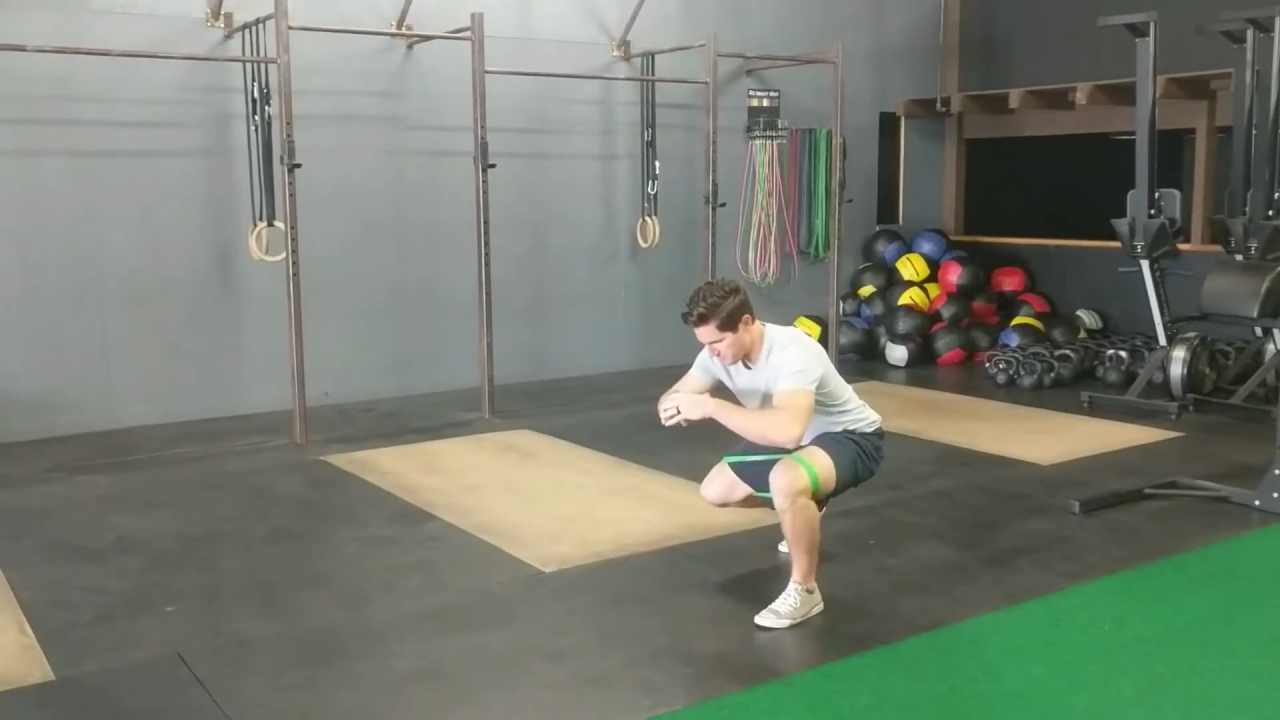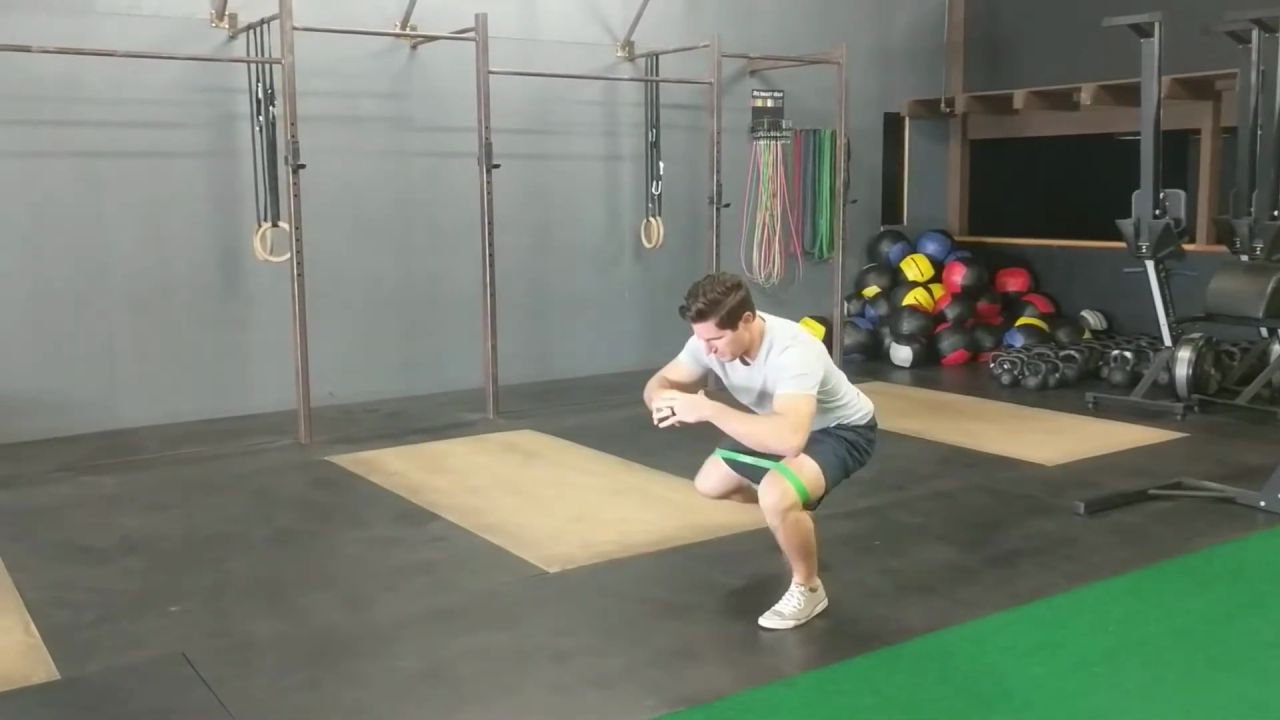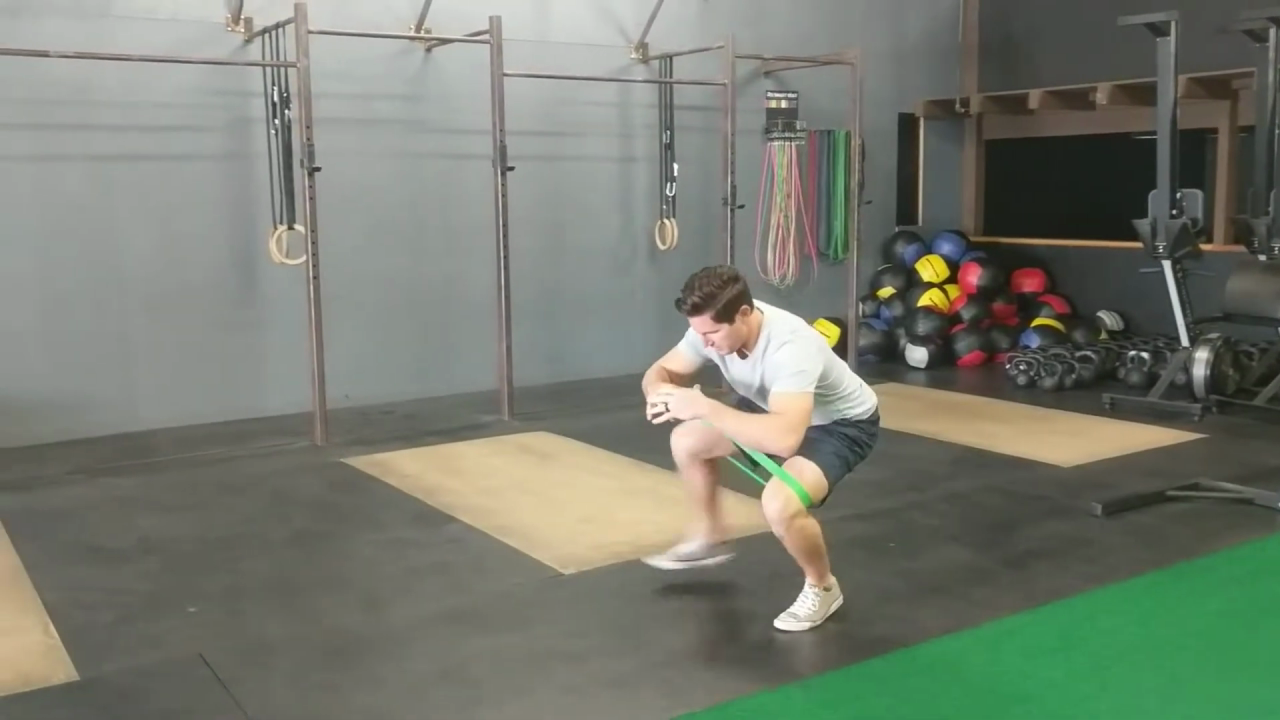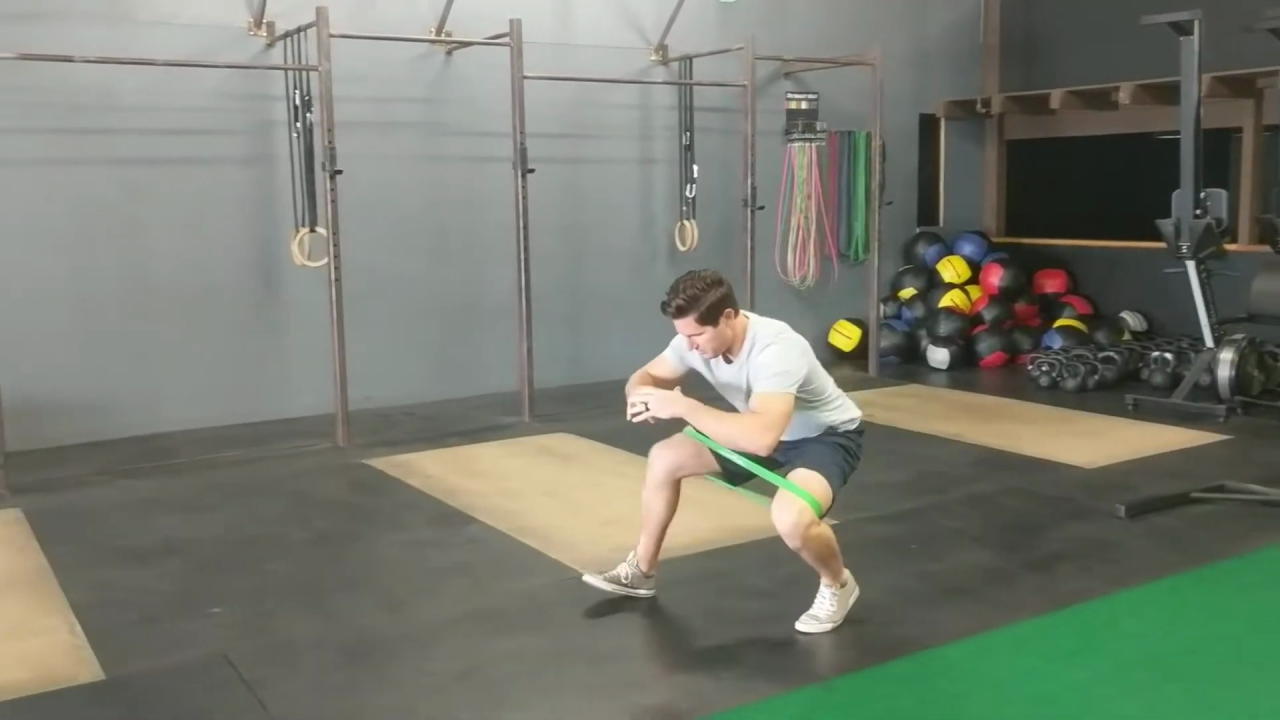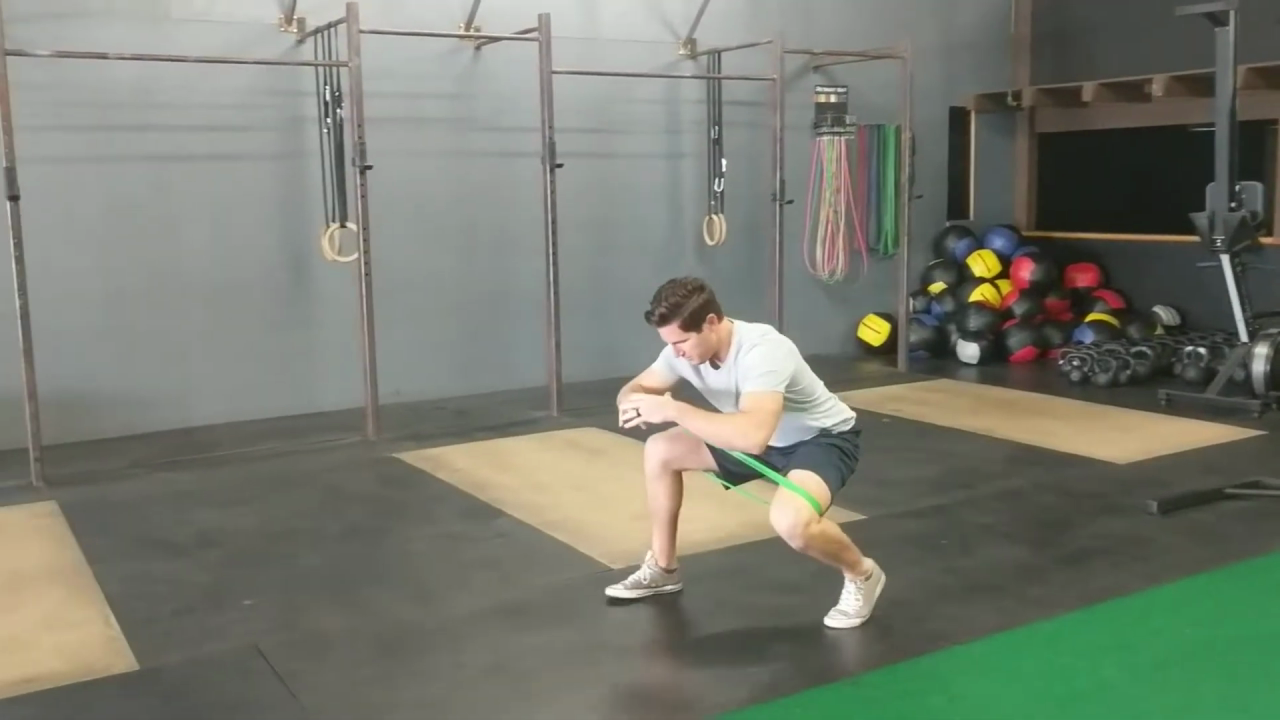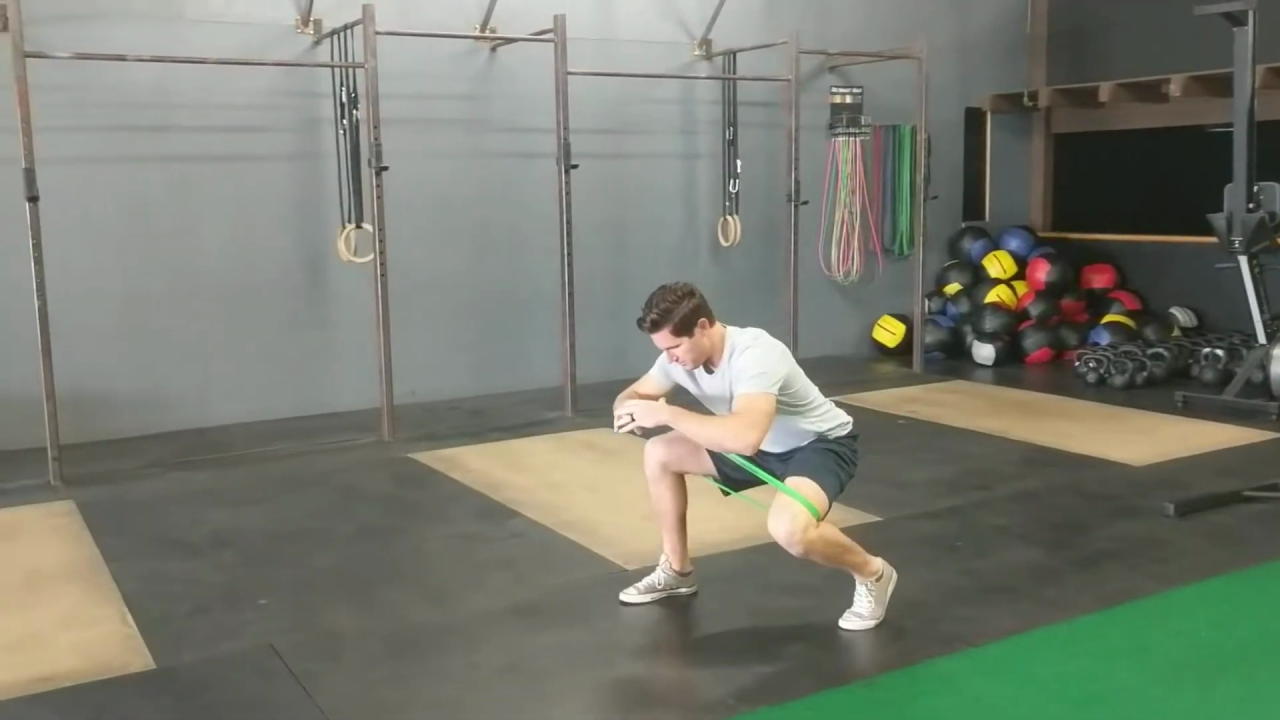
dt=0.3s
person 1, frame 1
left shoulder: (792, 354)
right shoulder: (721, 351)
left elbow: (788, 432)
right elbow: (674, 396)
left wrist: (712, 406)
right wrist: (674, 407)
left hip: (852, 439)
right hip: (794, 440)
left knee: (786, 480)
right knee: (716, 491)
left ankle: (804, 590)
right ankle: (806, 513)
person 1, frame 2
left shoulder: (792, 352)
right shoulder: (713, 336)
left elbow: (789, 439)
right elbow: (660, 382)
left wrist: (708, 410)
right wrist: (663, 398)
left hip: (843, 429)
right hip: (780, 420)
left knee: (776, 496)
right knee: (711, 483)
left ankle: (808, 589)
right ankle: (797, 509)
person 1, frame 3
left shoulder: (791, 347)
right shoulder: (714, 328)
left elbow: (784, 440)
right elbow: (661, 371)
left wrist: (703, 408)
right wrist: (661, 391)
left hip: (843, 423)
right hip: (779, 410)
left knee: (779, 505)
right knee: (686, 441)
left ankle: (821, 588)
right ankle: (708, 537)
person 1, frame 4
left shoulder: (776, 350)
right shoulder: (699, 335)
left elbow: (761, 439)
right elbow: (647, 375)
left wrist: (682, 406)
right wrist: (641, 395)
left hip: (828, 436)
right hip: (766, 430)
left knee: (791, 518)
right knee: (665, 458)
left ankle: (837, 585)
right ankle: (641, 569)
person 1, frame 5
left shoulder: (762, 352)
right shoulder: (686, 347)
left elbow: (753, 437)
right elbow: (637, 387)
left wrist: (674, 410)
right wrist: (633, 403)
left hip: (824, 438)
right hip: (763, 437)
left knee: (789, 520)
right knee: (659, 451)
left ankle: (862, 576)
right ankle: (662, 567)
person 1, frame 6
left shoulder: (755, 355)
right shoulder: (680, 353)
left elbow: (745, 439)
right elbow: (631, 395)
left wrist: (667, 414)
right wrist: (628, 410)
left hip: (822, 443)
right hip: (764, 445)
left knee: (788, 528)
right knee: (659, 454)
left ankle: (872, 575)
right ankle: (676, 569)
